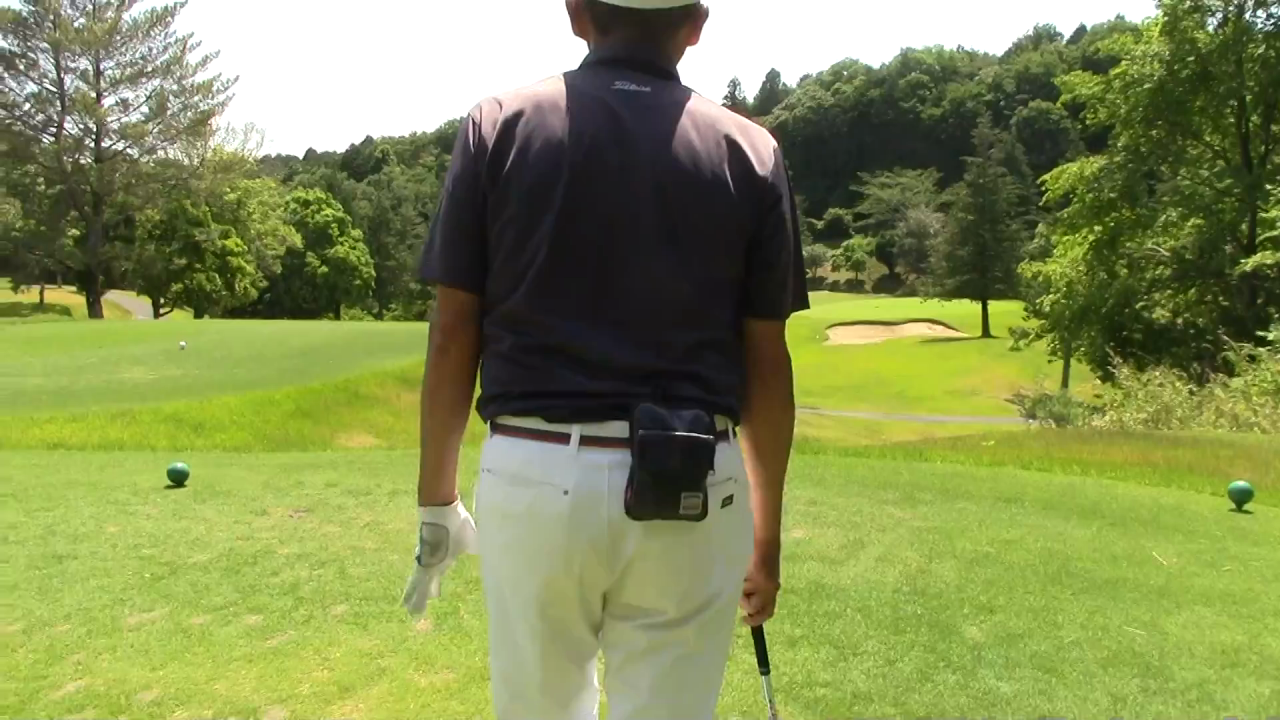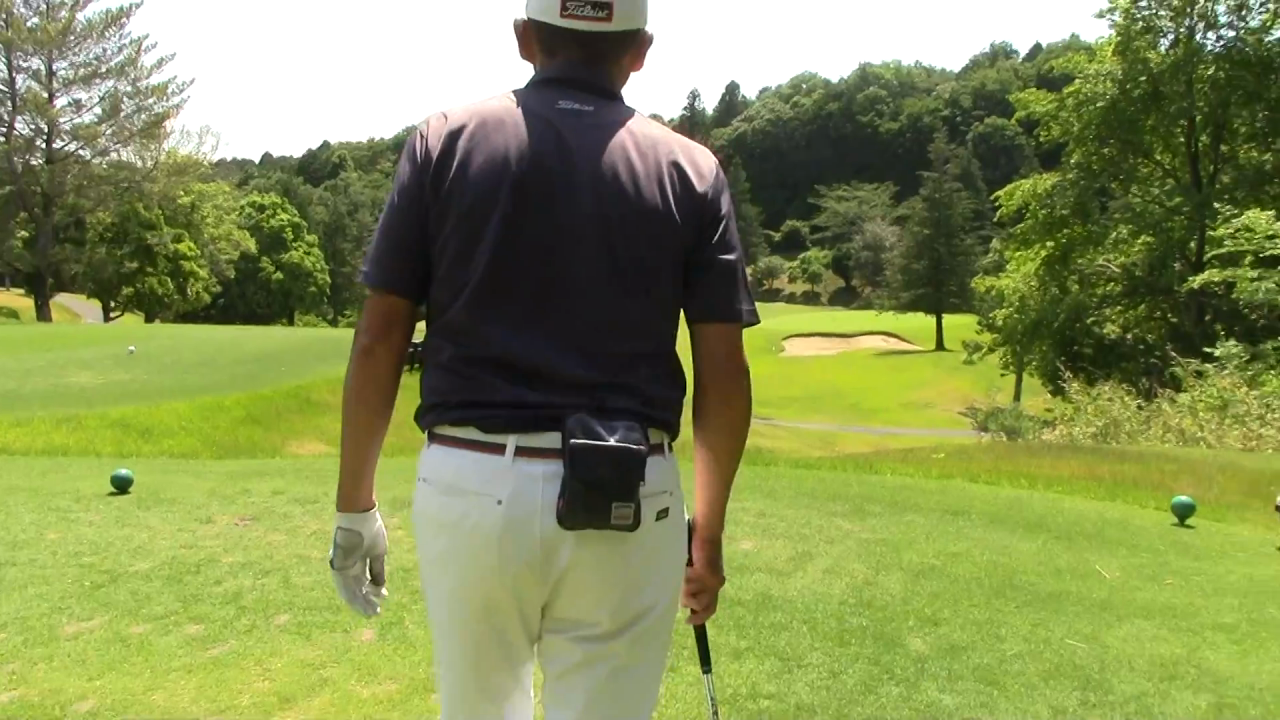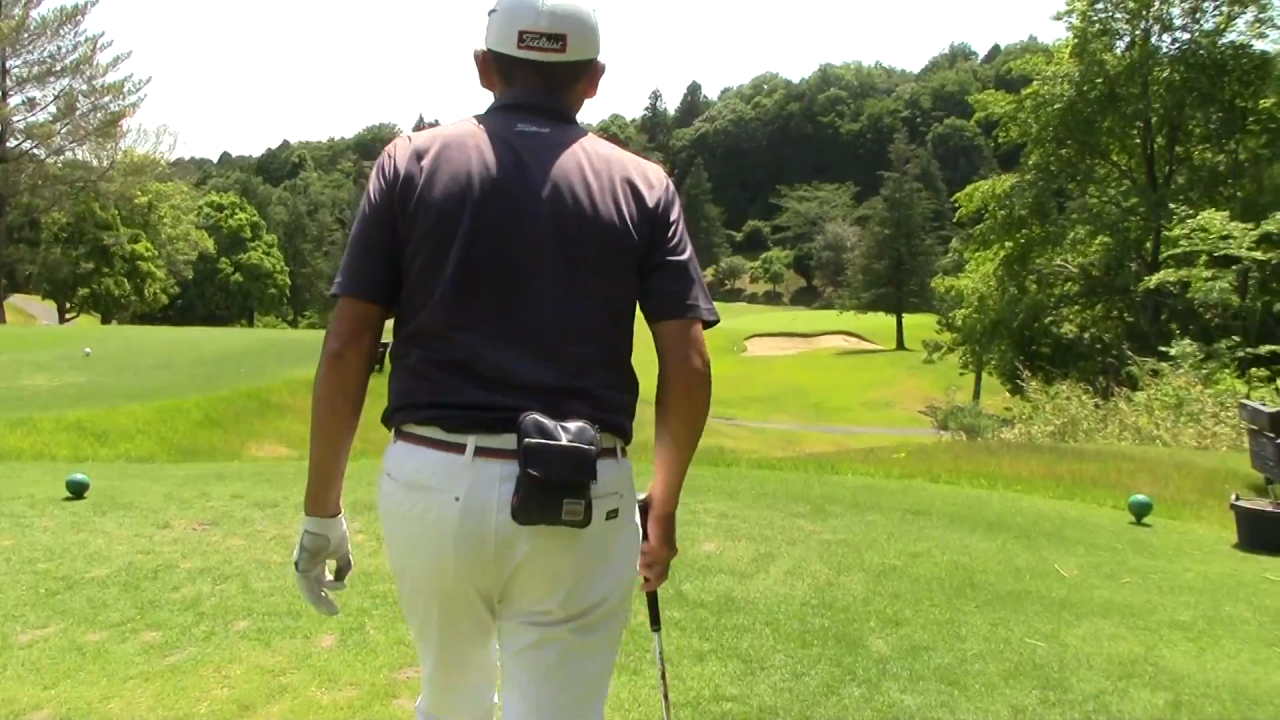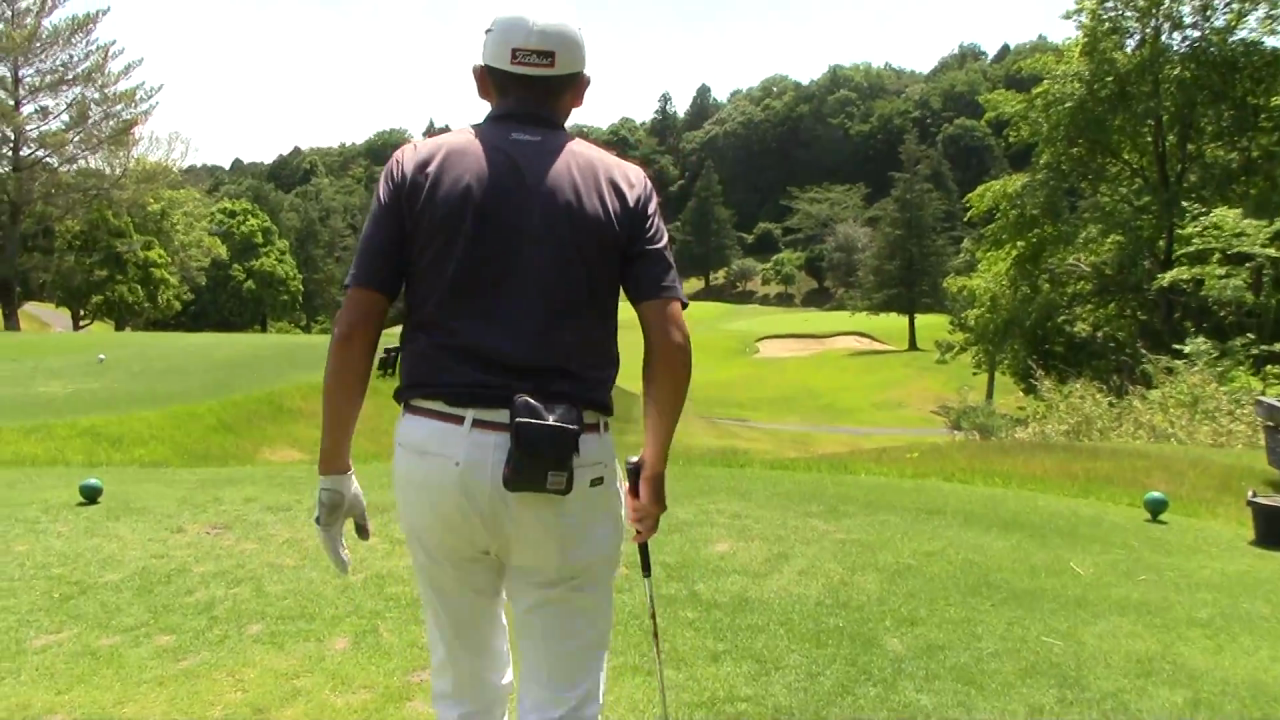
dt=0.3s
person 1, frame 1
left shoulder: (498, 126)
right shoulder: (748, 150)
left elbow: (452, 335)
right elbow: (766, 361)
left wrist: (436, 502)
right wrist: (767, 530)
left hip: (533, 479)
right hip: (689, 493)
person 1, frame 2
left shoulder: (443, 141)
right shoulder: (688, 168)
left elbow: (377, 340)
right elbow: (724, 371)
left wrist: (353, 505)
right wrist: (709, 531)
left hip: (468, 489)
right hip: (624, 502)
person 1, frame 3
left shoulder: (411, 162)
right shoulder: (640, 184)
left elbow: (346, 344)
right elbow: (688, 365)
left wrist: (321, 507)
right wrist: (664, 505)
left hip: (430, 484)
right hip: (579, 500)
person 1, frame 4
left shoulder: (417, 167)
right shoulder: (621, 182)
left elbow: (354, 327)
right elbow: (670, 339)
left wrist: (334, 470)
right wrist: (653, 466)
left hip: (438, 455)
right hip: (568, 469)
